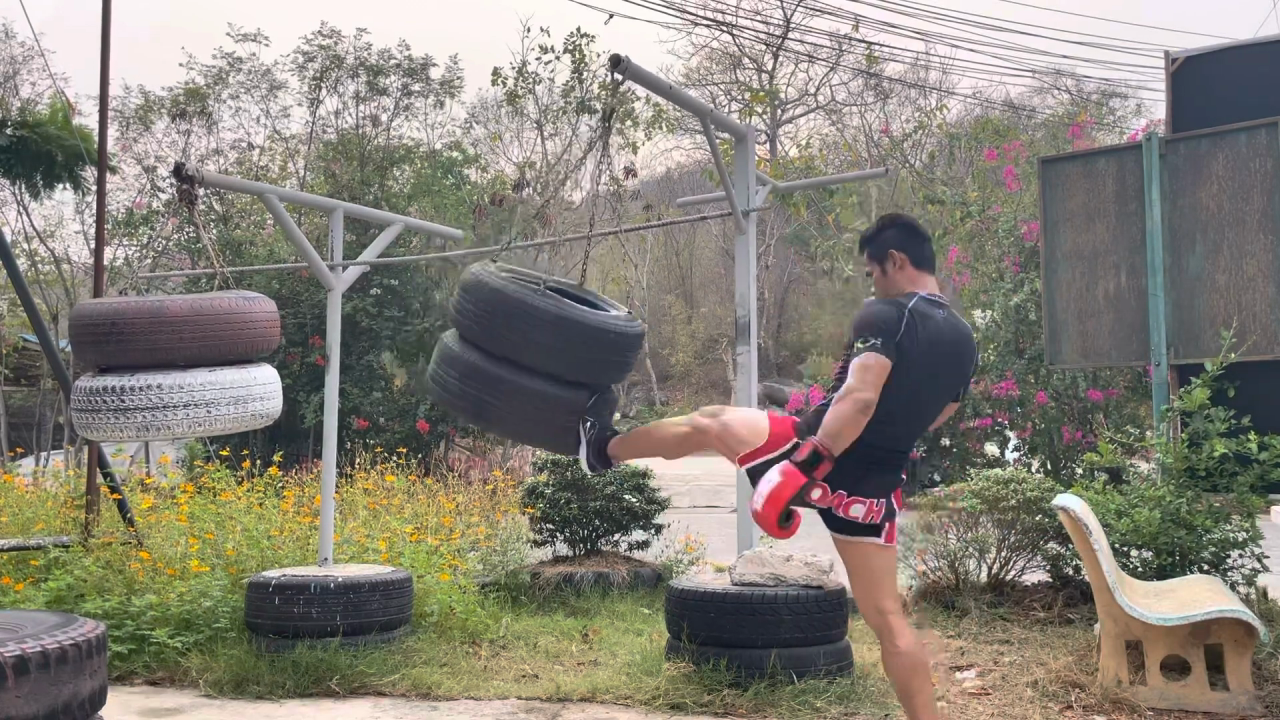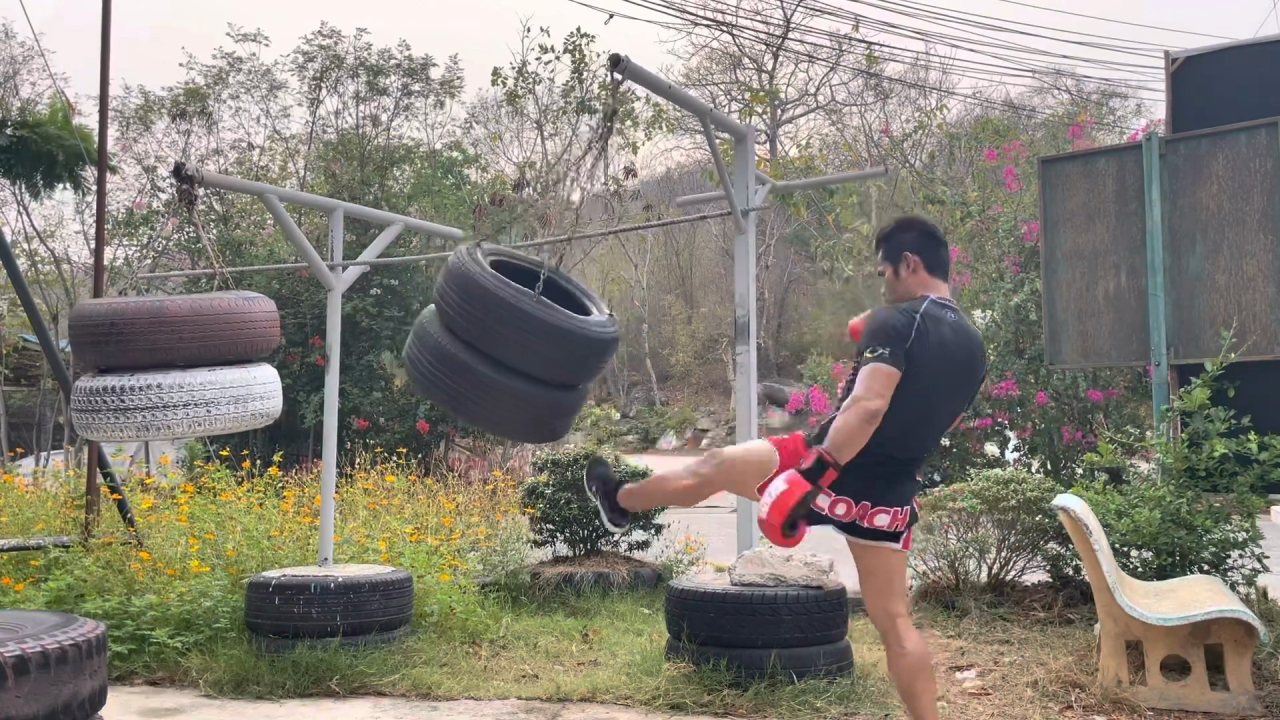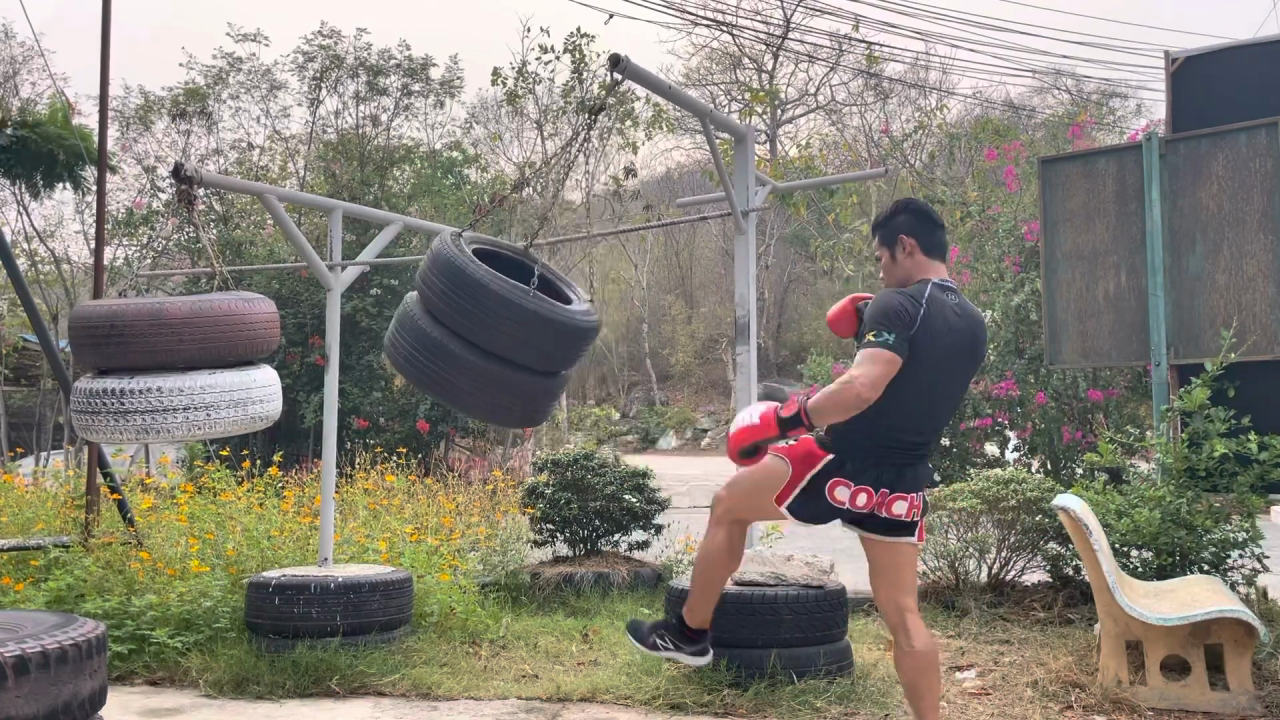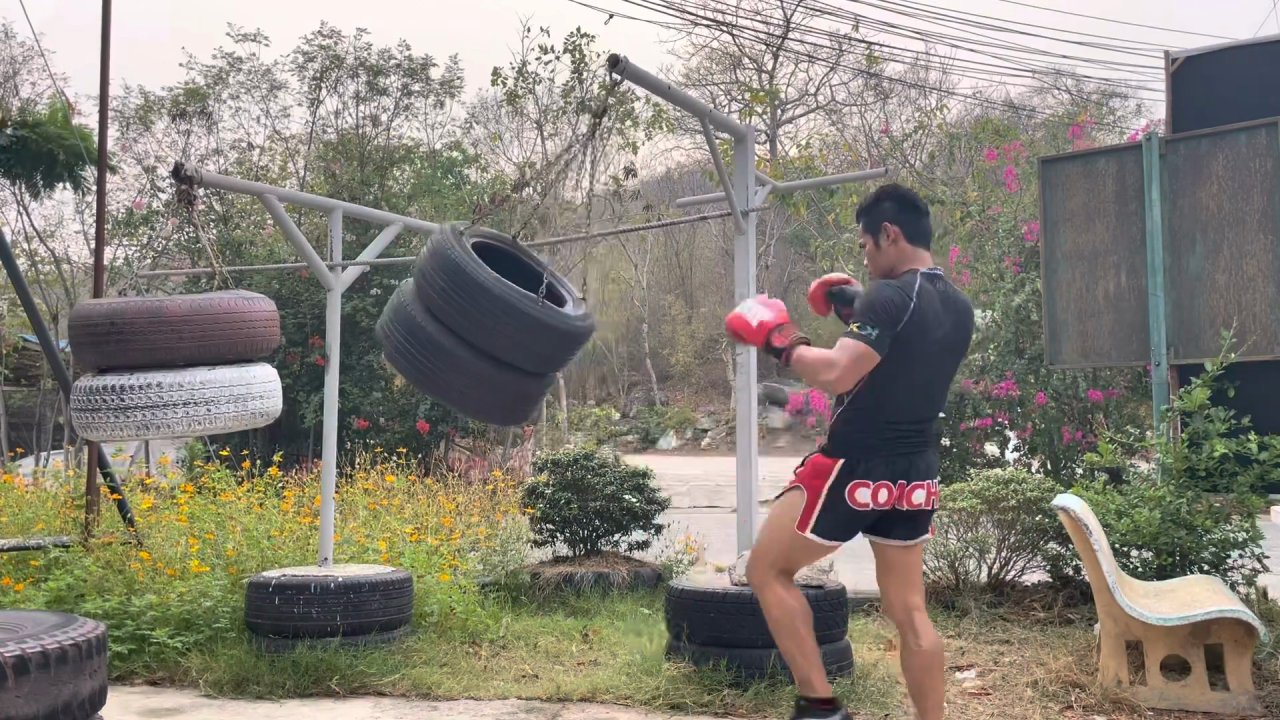
dt=0.1s
person 1, frame 1
left shoulder: (887, 315)
right shoulder: (964, 341)
left elbow: (858, 397)
left wrist: (808, 468)
left hip: (819, 459)
right hip: (874, 491)
left knee: (708, 422)
right knee: (889, 618)
left ankle: (607, 448)
person 1, frame 2
left shoulder: (896, 322)
right shoulder: (974, 347)
left elbow: (867, 406)
left wrist: (812, 474)
left hip: (830, 475)
right hip: (891, 499)
left knee: (712, 468)
right knee: (895, 622)
left ankle: (620, 501)
person 1, frame 3
left shoulder: (906, 308)
right shoulder: (974, 326)
left elbow: (862, 386)
left wrist: (786, 420)
left hip: (840, 466)
right hip: (903, 488)
left knee: (730, 505)
right knee: (903, 616)
left ankle: (689, 631)
person 1, frame 4
left shoulder: (890, 298)
right shoulder: (959, 306)
left elbow: (834, 374)
left wrist: (781, 341)
right wrist: (855, 310)
left hip: (852, 470)
right hip: (915, 480)
left knee: (768, 573)
right knee: (908, 613)
